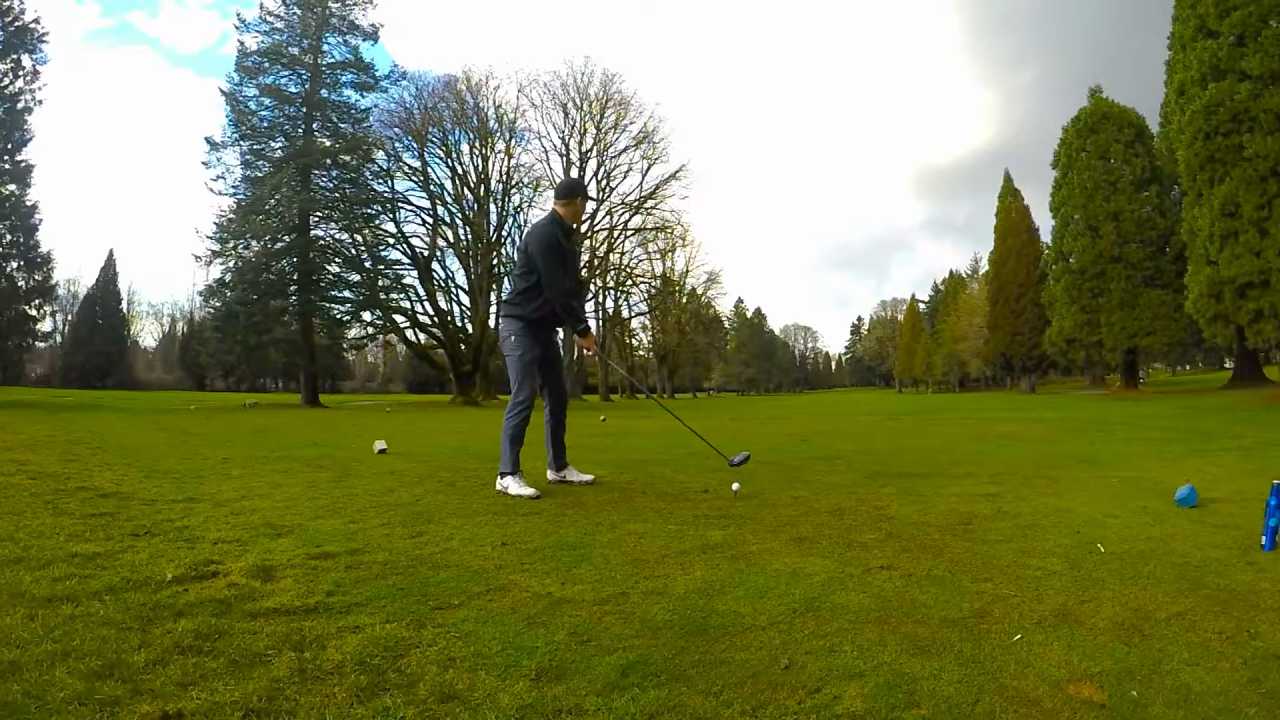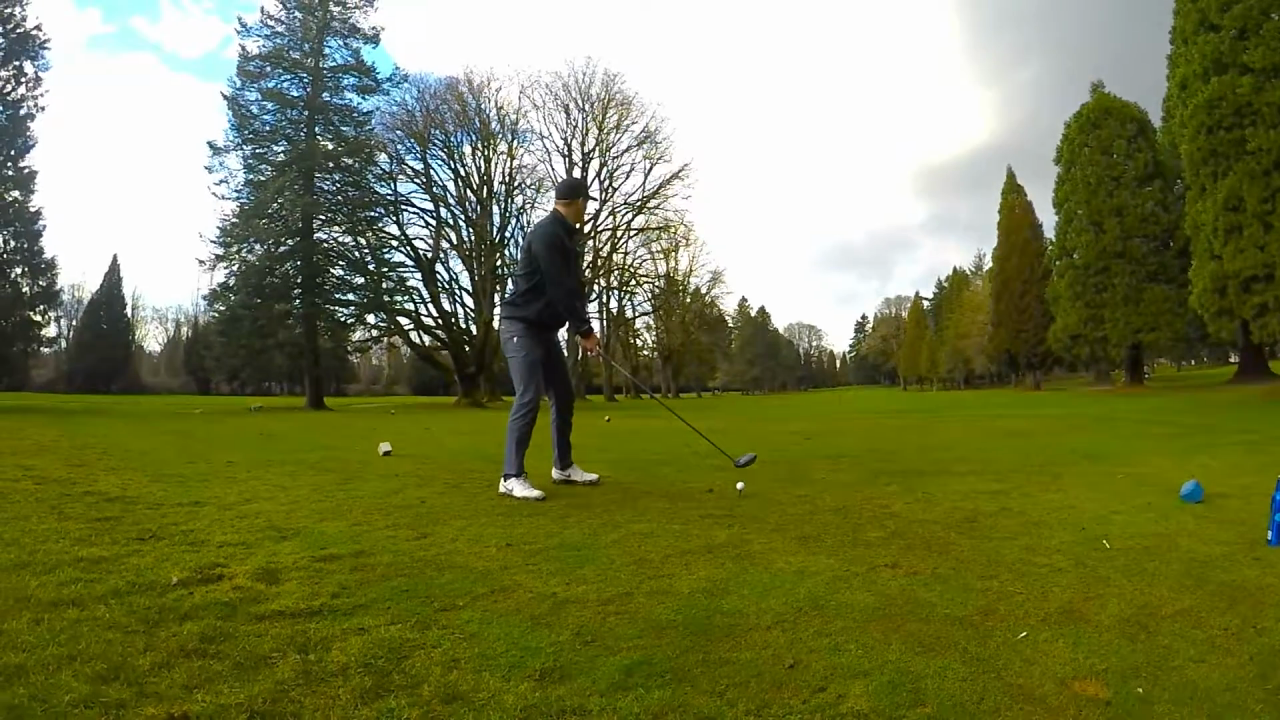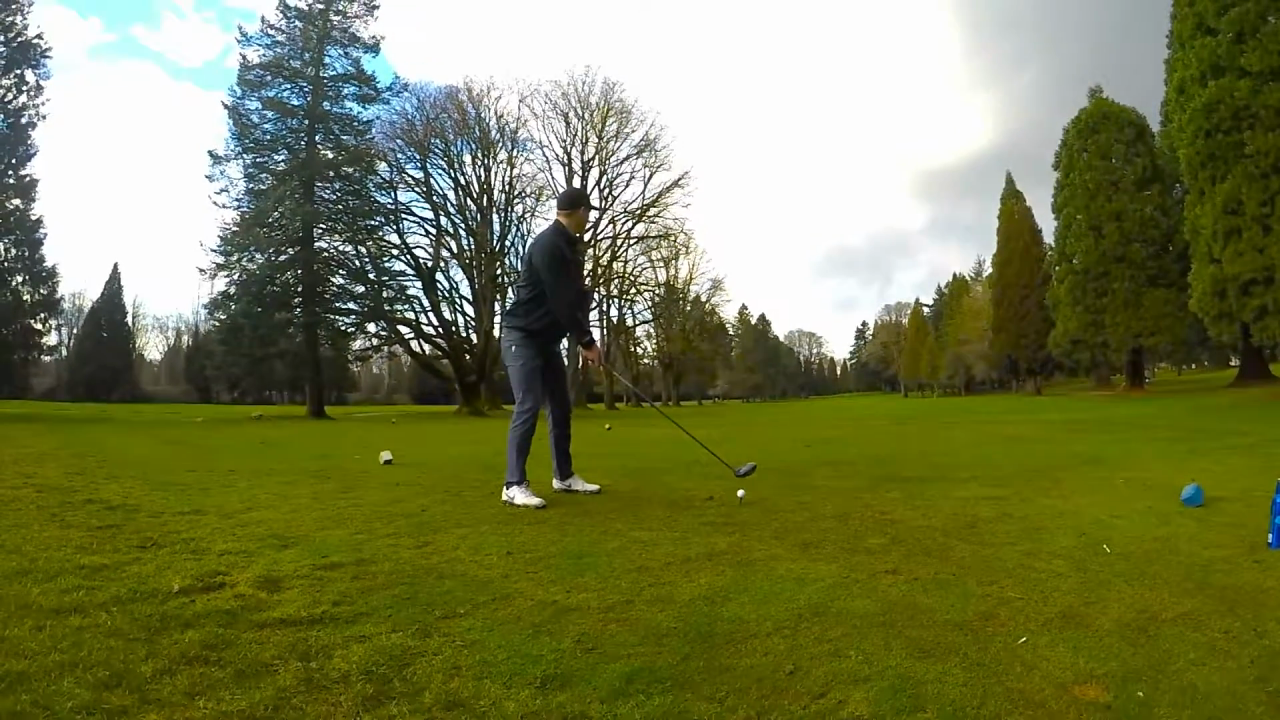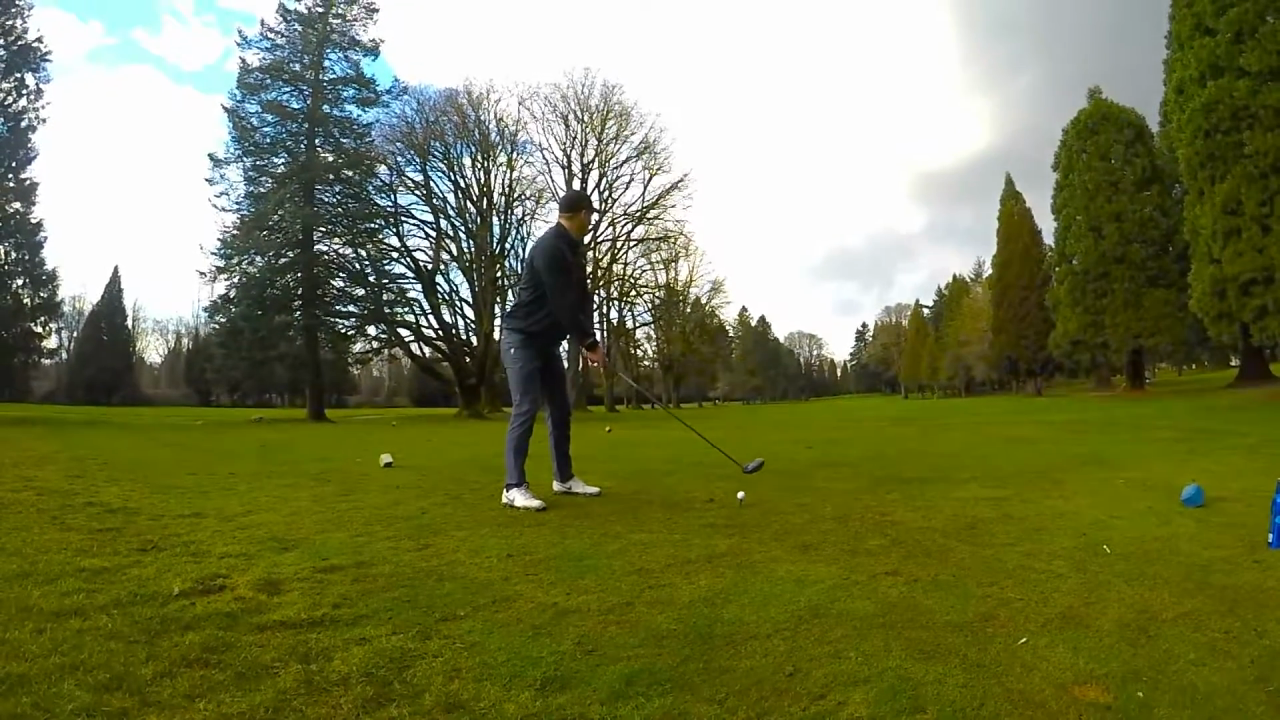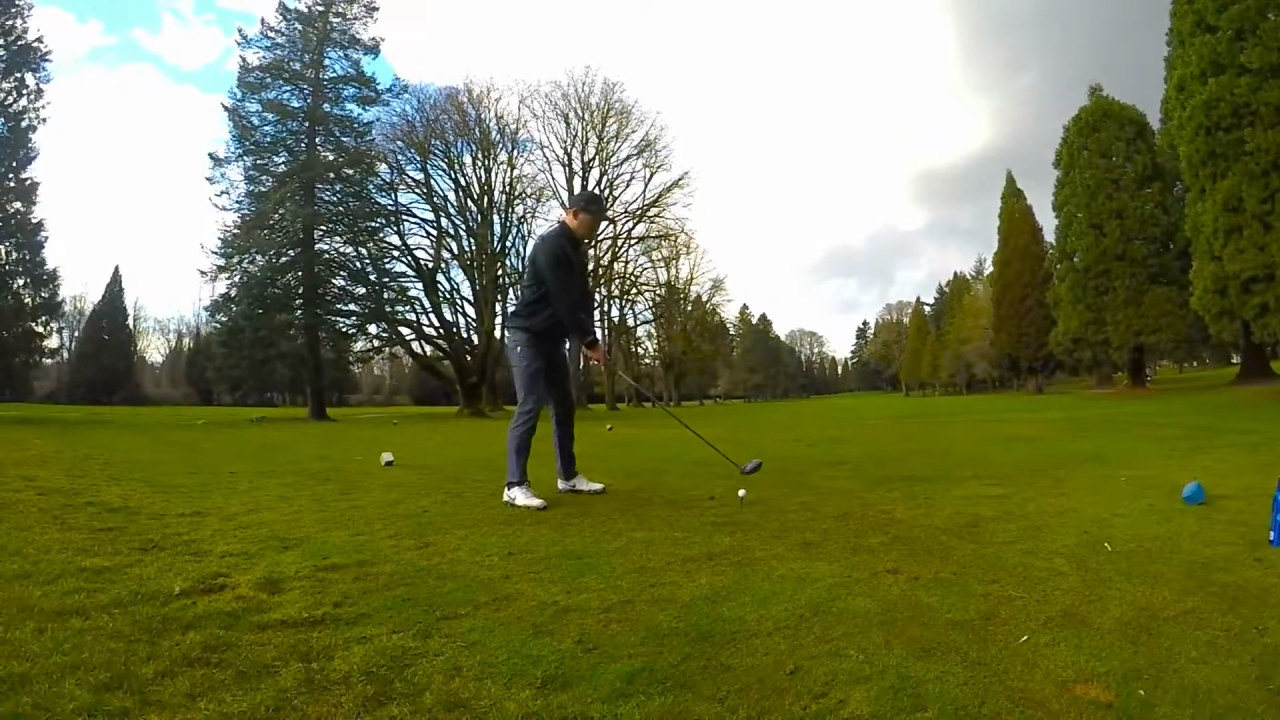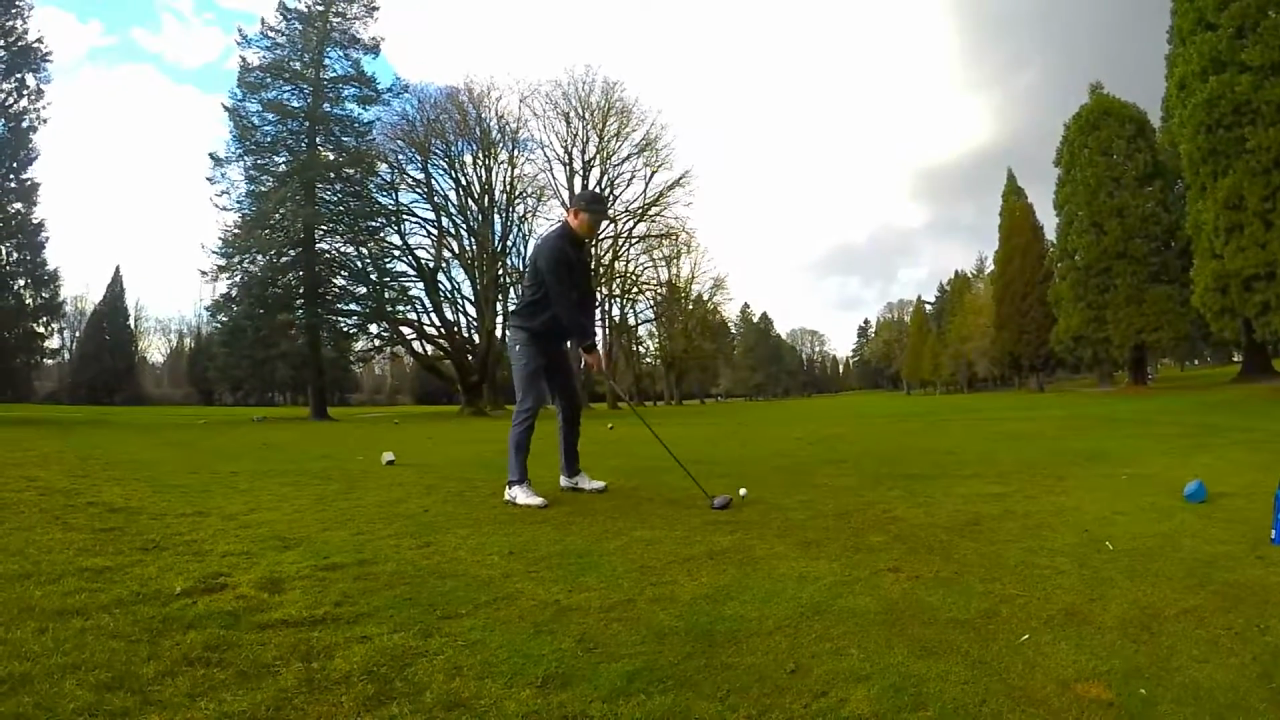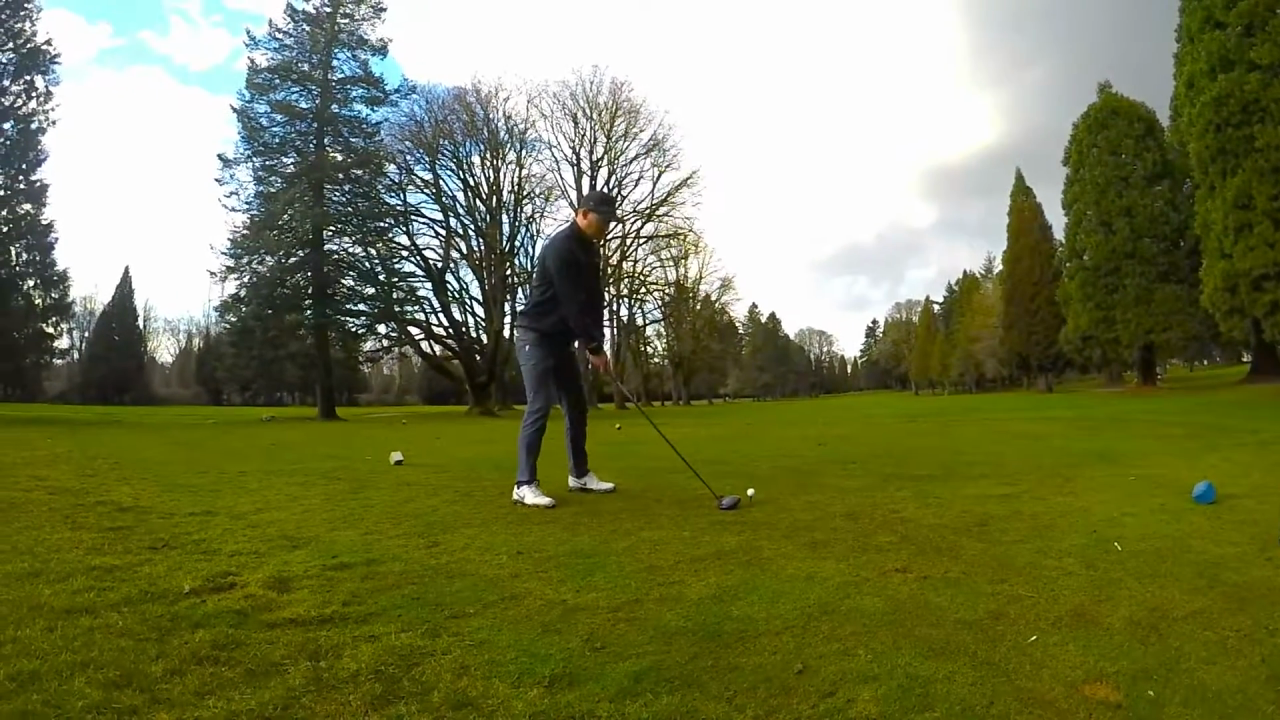
dt=0.5s
person 1, frame 1
left shoulder: (566, 237)
right shoulder: (544, 234)
left elbow: (573, 287)
right elbow: (556, 290)
left wrist: (579, 328)
right wrist: (581, 329)
left hip: (544, 328)
right hip: (521, 325)
left knee: (557, 397)
right knee: (524, 396)
left ankle: (558, 467)
right ankle: (508, 474)
person 1, frame 2
left shoulder: (567, 237)
right shoulder: (546, 234)
left elbow: (574, 287)
right elbow: (559, 289)
left wrist: (581, 329)
right wrist: (584, 330)
left hip: (545, 328)
right hip: (522, 325)
left knee: (564, 395)
right knee: (529, 397)
left ankle: (563, 466)
right ankle: (512, 477)
person 1, frame 3
left shoulder: (570, 247)
right shoulder: (548, 246)
left elbow: (578, 298)
right elbow: (560, 301)
left wrist: (583, 339)
right wrist: (586, 341)
left hip: (547, 338)
right hip: (522, 336)
left knee: (561, 407)
right knee: (529, 406)
left ankle: (564, 476)
right ankle: (514, 485)
person 1, frame 4
left shoulder: (573, 250)
right shoulder: (549, 248)
left elbow: (581, 300)
right elbow: (563, 304)
left wrist: (587, 341)
right wrist: (590, 343)
left hip: (547, 340)
right hip: (521, 338)
left knee: (560, 409)
right knee: (526, 408)
left ankle: (564, 478)
right ankle: (514, 487)
person 1, frame 5
left shoulder: (575, 249)
right shoulder: (551, 246)
left elbow: (582, 299)
right elbow: (564, 302)
left wrist: (587, 339)
right wrist: (590, 341)
left hip: (552, 339)
right hip: (527, 336)
left knee: (564, 407)
right knee: (530, 406)
left ankle: (568, 476)
right ankle: (516, 485)
person 1, frame 6
left shoulder: (581, 250)
right shoulder: (552, 247)
left elbow: (586, 299)
right elbow: (564, 303)
left wrist: (587, 342)
right wrist: (588, 345)
left hip: (554, 338)
right hip: (528, 336)
left knee: (571, 405)
right knee: (529, 406)
left ankle: (571, 473)
right ankle: (516, 484)
person 1, frame 7
left shoulder: (591, 251)
right shoulder: (561, 247)
left elbow: (594, 301)
right elbow: (571, 304)
left wrist: (596, 343)
right wrist: (594, 347)
left hip: (562, 339)
right hip: (536, 336)
left knee: (576, 405)
right knee: (540, 406)
left ankle: (579, 474)
right ankle: (525, 485)
